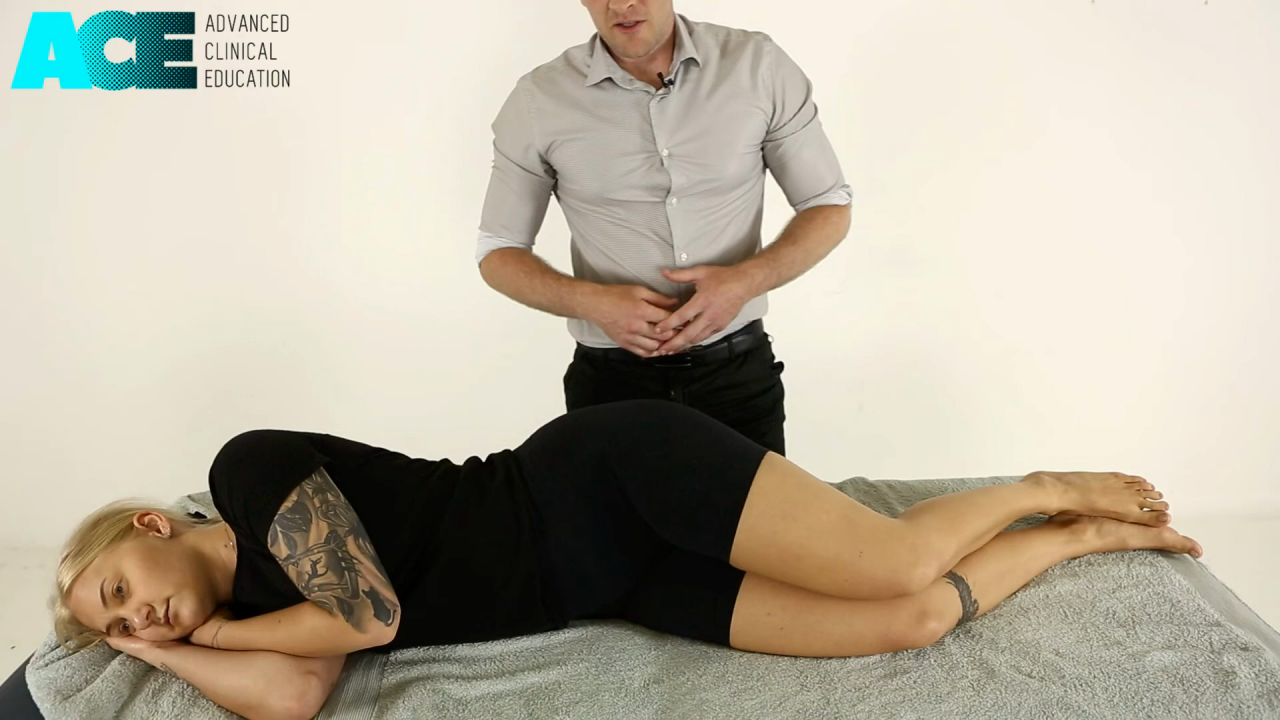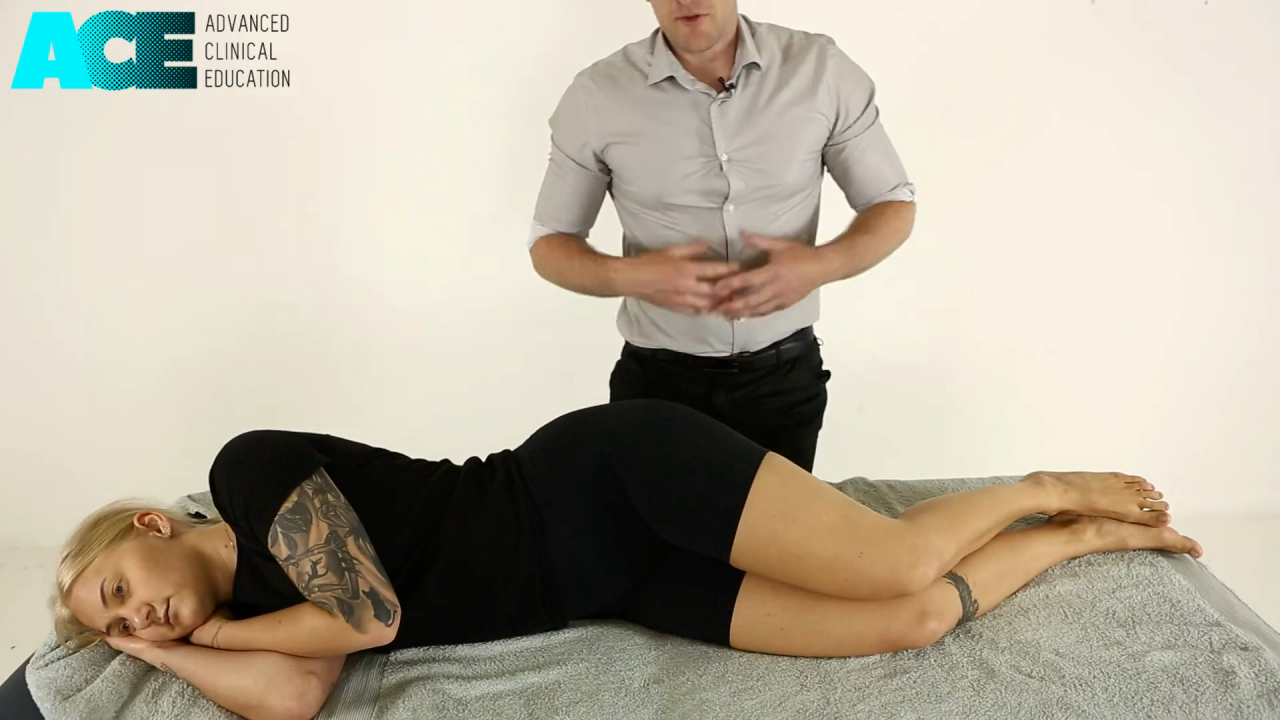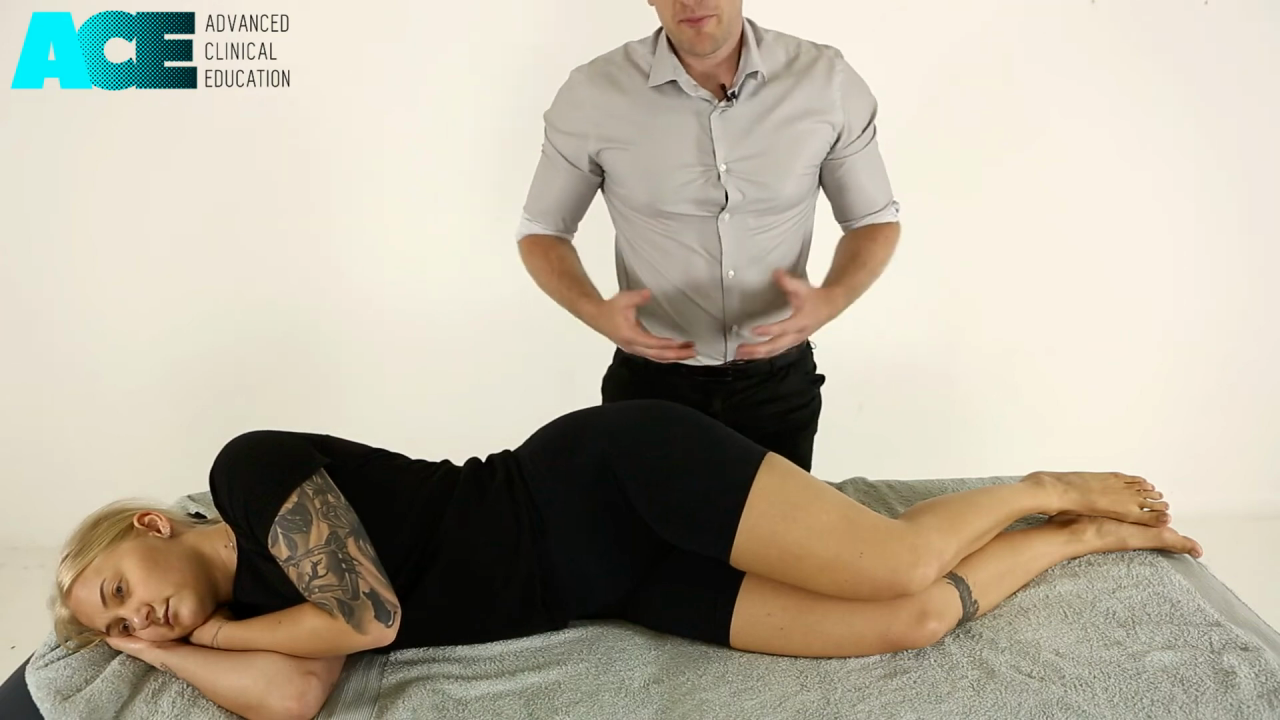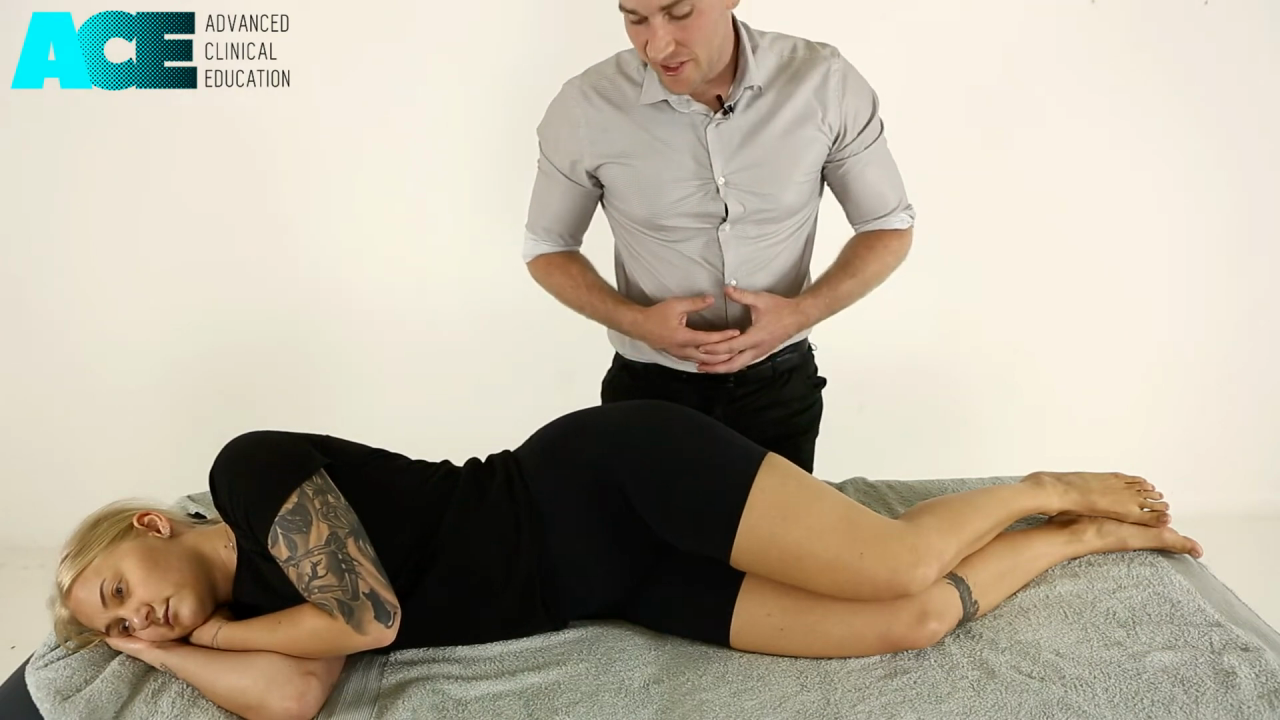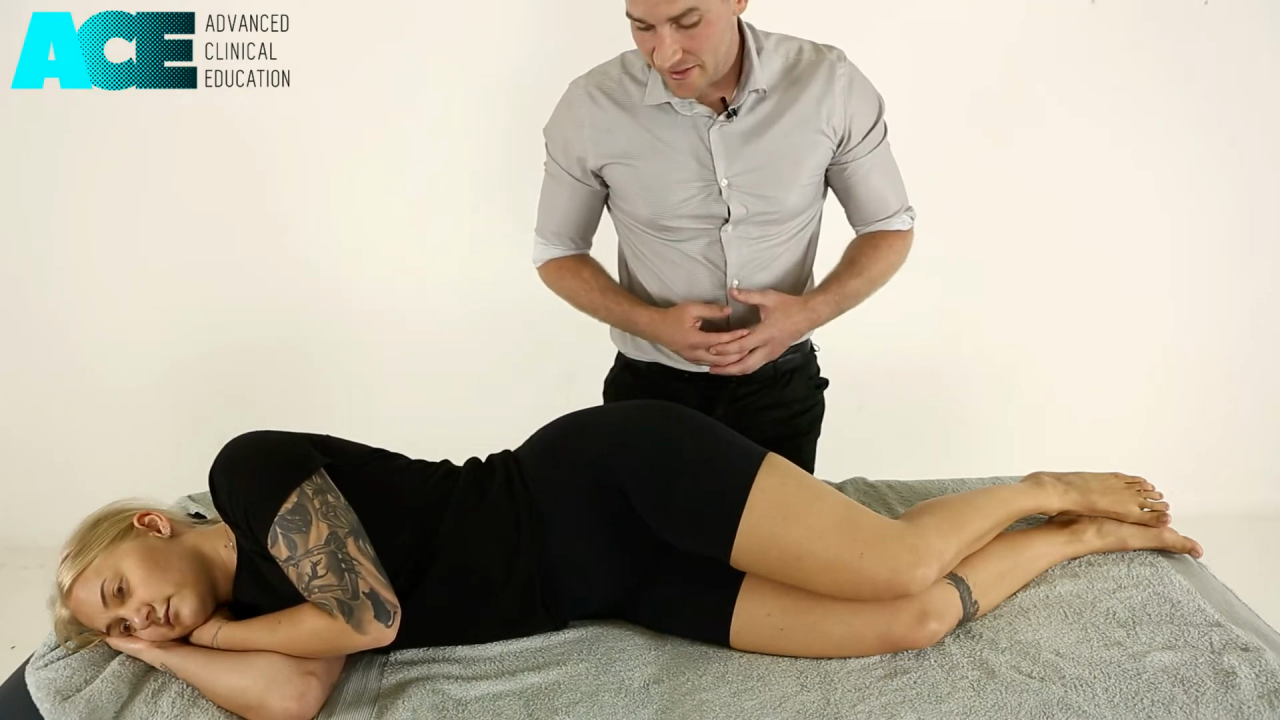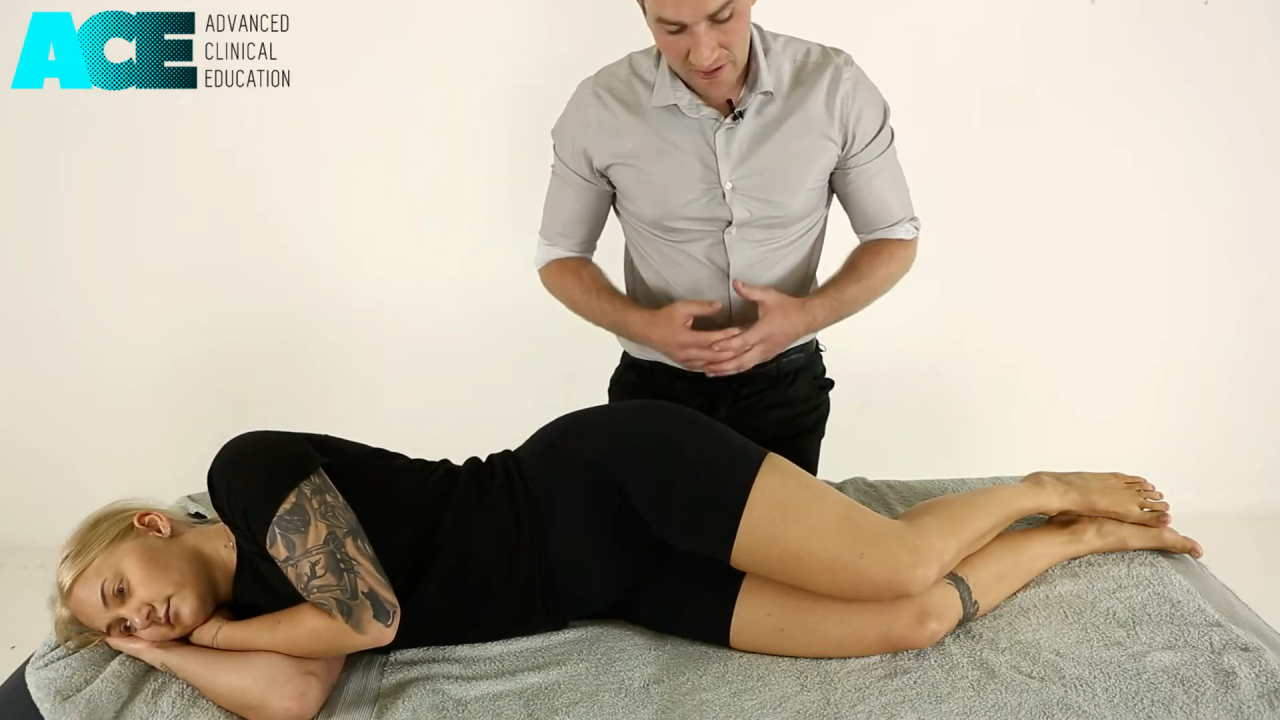
dt=0.5s
person 1, frame 1
left shoulder: (252, 471)
right shoulder: (263, 604)
left elbow: (374, 612)
left wrist: (213, 624)
left hip: (616, 475)
right hip: (622, 586)
left knee: (901, 566)
right knee: (910, 619)
left ankle: (1049, 489)
right ankle: (1085, 537)
person 1, frame 2
left shoulder: (250, 469)
right shoulder: (264, 600)
left elbow: (376, 613)
left wrist: (226, 625)
left hip: (614, 475)
right hip: (622, 587)
left knee: (899, 571)
right knee: (913, 620)
left ankle: (1047, 491)
right ankle: (1083, 539)
person 1, frame 3
left shoulder: (250, 470)
right shoulder: (264, 606)
left elbow: (374, 614)
left wrist: (219, 627)
left hip: (613, 476)
right hip: (622, 589)
left knee: (899, 567)
right knee: (912, 619)
left ankle: (1049, 490)
right ankle: (1083, 538)
person 1, frame 4
left shoulder: (251, 470)
right shoulder: (262, 605)
left elbow: (373, 614)
left wrist: (212, 626)
left hip: (612, 472)
right hip: (622, 587)
left knee: (900, 567)
right knee: (910, 619)
left ankle: (1050, 488)
right ankle: (1084, 536)
person 1, frame 5
left shoulder: (249, 470)
right shoulder: (263, 602)
left elbow: (374, 615)
left wrist: (225, 619)
left hip: (611, 478)
right hip: (623, 589)
left knee: (900, 569)
right knee: (911, 622)
left ankle: (1051, 491)
right ankle: (1085, 538)
person 1, frame 6
left shoulder: (249, 471)
right shoulder: (264, 605)
left elbow: (372, 614)
left wrist: (213, 625)
left hip: (612, 475)
right hip: (623, 584)
left knee: (900, 571)
right knee: (912, 621)
left ankle: (1051, 489)
right ankle: (1086, 536)
person 2, frame 1
left shoulder: (759, 66)
right shoulder: (538, 101)
left elbow: (829, 208)
right elbow: (497, 253)
left wrist: (748, 280)
right wrist: (590, 302)
left hip: (739, 369)
right hip: (611, 378)
person 2, frame 2
left shoulder: (821, 70)
right shoulder: (596, 95)
left elbow: (895, 206)
right elbow: (549, 244)
left wrist: (823, 263)
right wrist: (628, 277)
left hip: (784, 375)
right hip: (657, 379)
person 2, frame 3
left shoulder: (826, 80)
right shoulder: (592, 93)
left elbow: (875, 220)
right elbow: (540, 231)
left wrist: (830, 300)
right wrist: (595, 311)
left hip: (778, 380)
right hip: (650, 382)
person 2, frame 4
left shoulder: (825, 82)
right shoulder: (585, 107)
left elbow: (889, 226)
right elbow: (546, 248)
left wrist: (801, 312)
right wrist: (636, 321)
left hip: (780, 384)
right hip: (649, 388)
person 2, frame 5
left shoulder: (829, 85)
right shoulder: (591, 107)
left elbow: (889, 227)
right elbow: (556, 254)
left wrist: (811, 312)
right wrist: (652, 323)
left hip: (782, 384)
right hip: (652, 387)
person 2, frame 6
left shoulder: (835, 88)
right shoulder: (599, 107)
left elbow: (895, 237)
right elbow: (559, 258)
left wrist: (808, 315)
right wrist: (642, 325)
left hip: (786, 384)
right hip: (657, 387)
